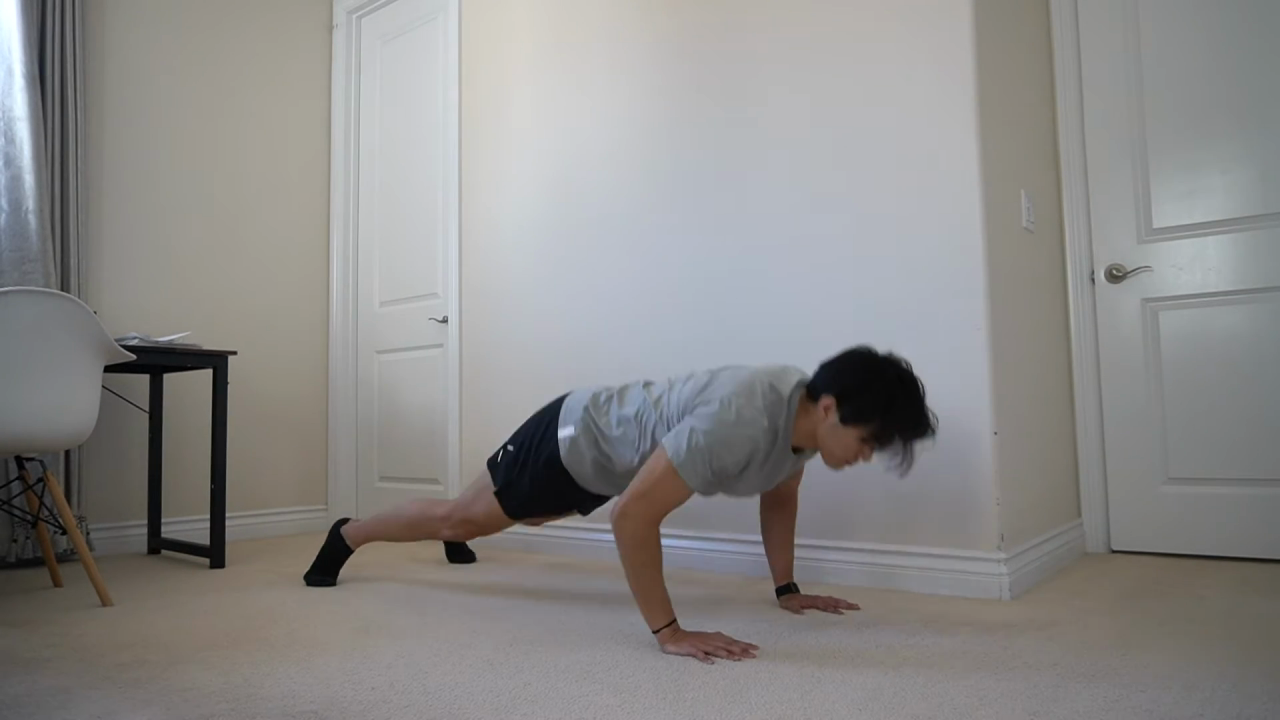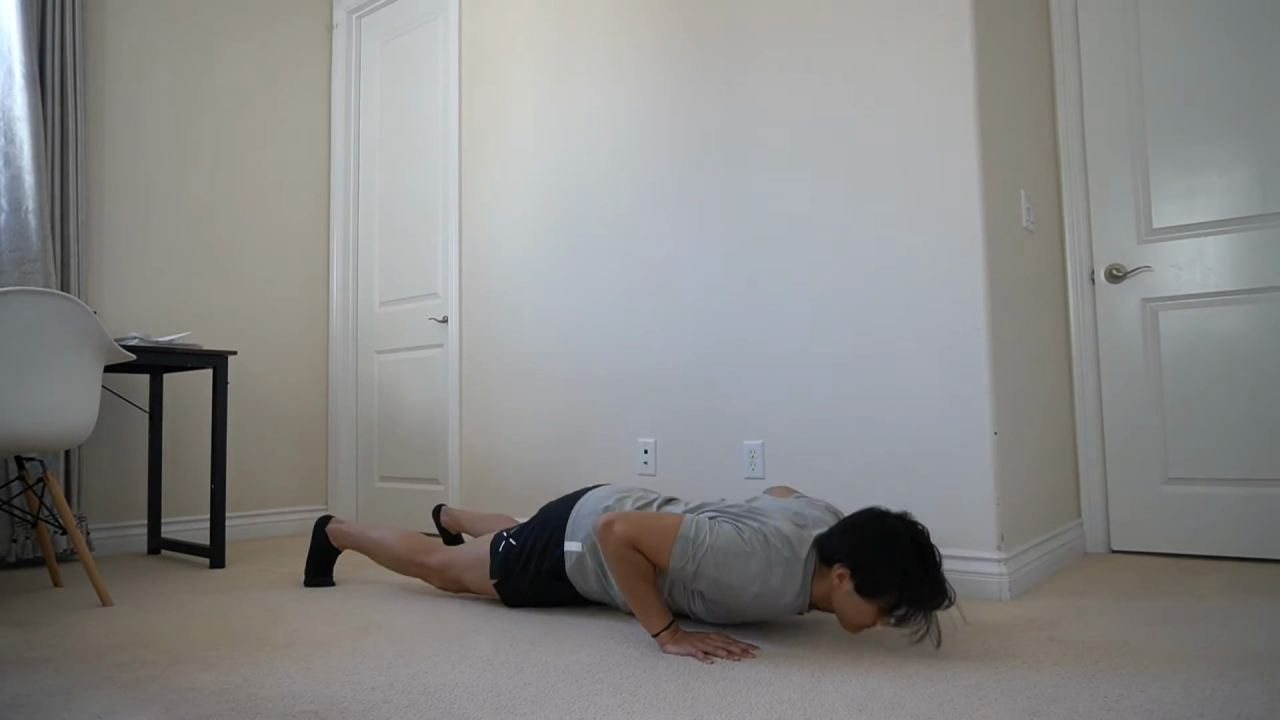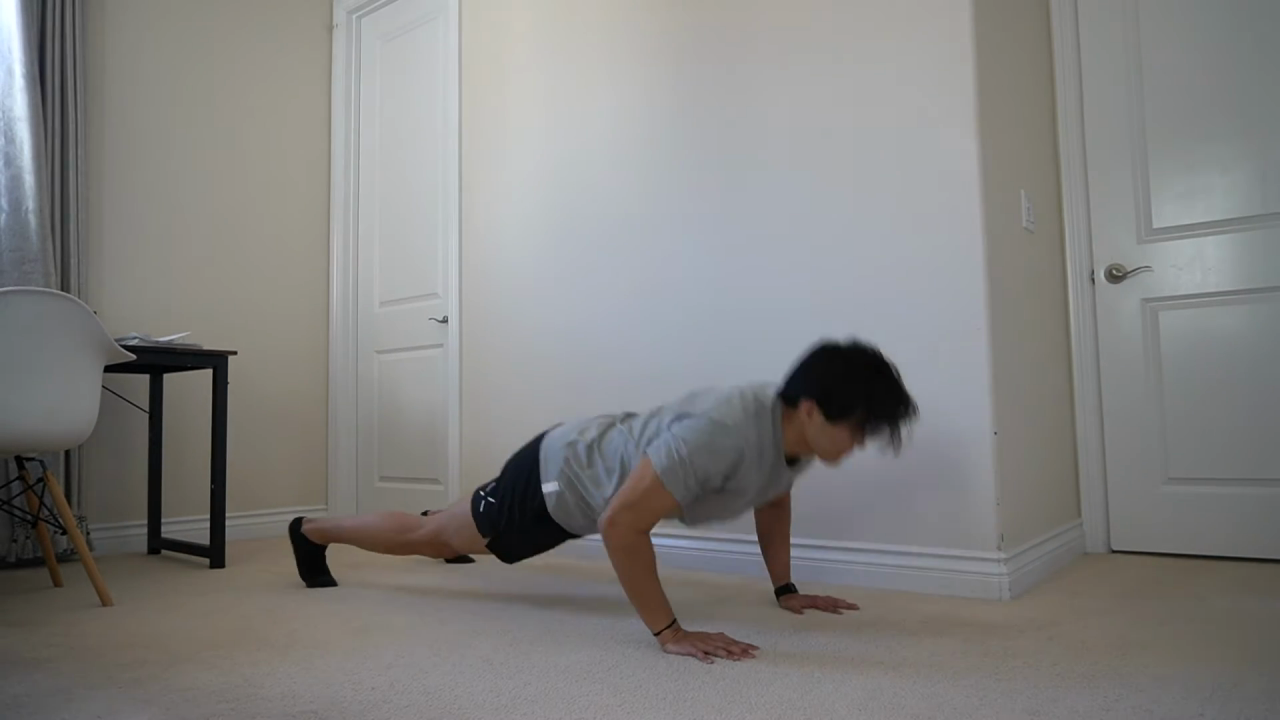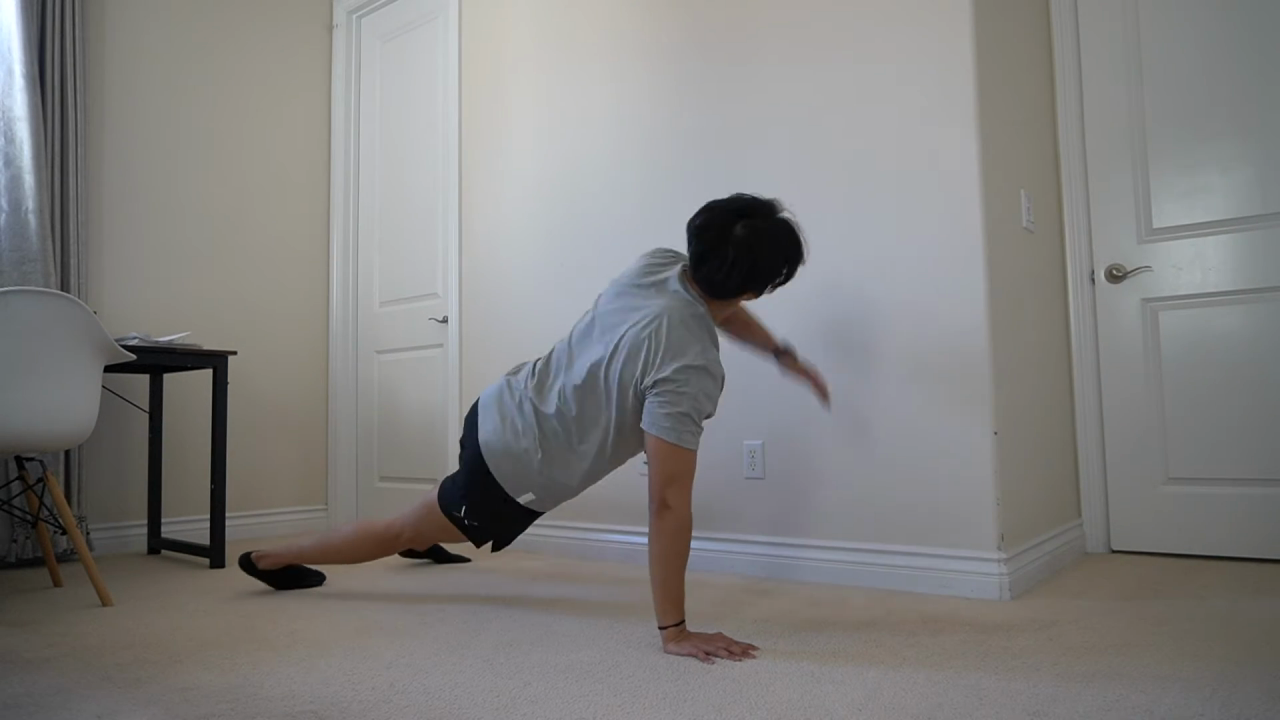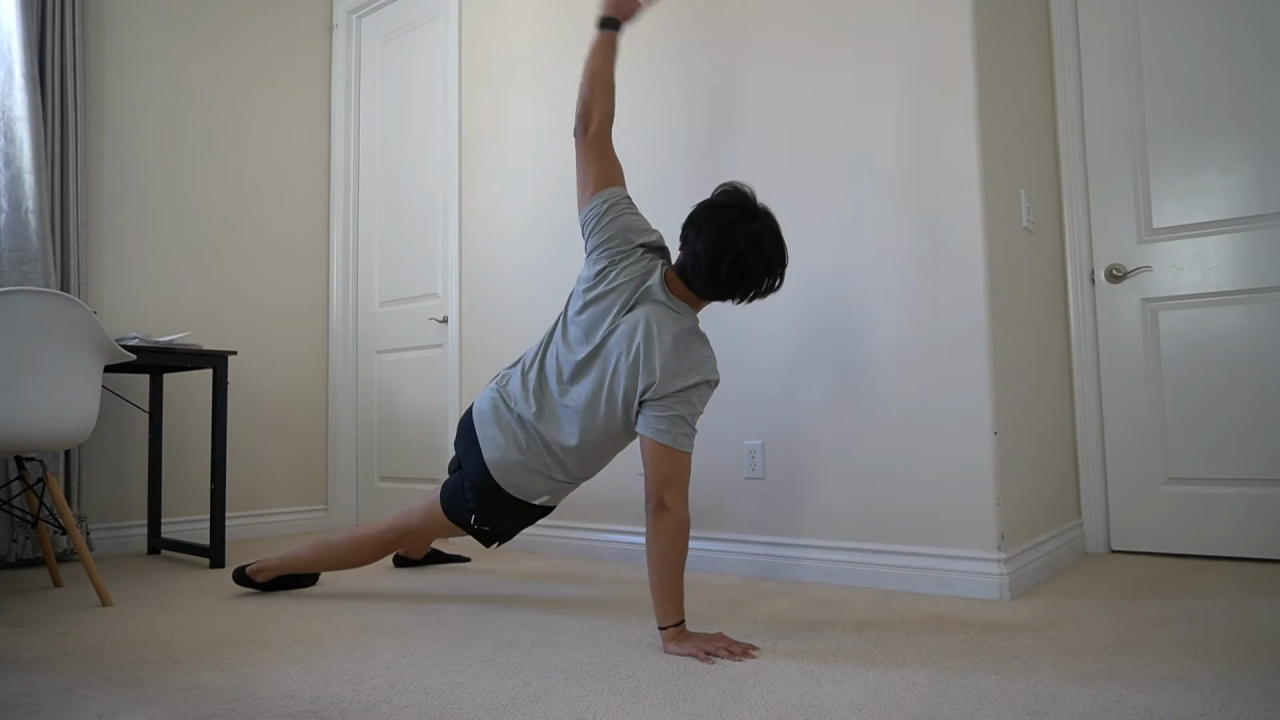
dt=0.4s
person 1, frame 1
left shoulder: (806, 409)
right shoulder: (743, 422)
left elbow: (777, 484)
right elbow: (630, 517)
left wrist: (786, 586)
right wrist: (666, 630)
left hip: (610, 446)
right hip: (576, 437)
left knee: (528, 516)
right knee: (463, 516)
left ankle: (455, 524)
right ankle: (347, 534)
person 1, frame 2
left shoulder: (827, 524)
right shoulder: (758, 569)
left elbow: (778, 491)
right elbow: (615, 532)
left wrist: (797, 601)
right wrist: (669, 631)
left hip: (611, 511)
right hip: (583, 541)
left knee: (516, 534)
right knee: (442, 568)
left ankle: (452, 516)
right ankle: (336, 531)
person 1, frame 3
left shoulder: (789, 431)
right shoulder: (722, 431)
left elbow: (772, 505)
right elbow: (620, 520)
left wrist: (787, 588)
right wrist: (668, 630)
left hip: (587, 461)
right hip: (559, 476)
right knee: (429, 537)
left ankle: (451, 519)
right ankle: (314, 533)
person 1, frame 4
left shoulder: (659, 263)
right shoulder: (691, 367)
left elbow: (712, 307)
right elbow: (669, 501)
left wrist: (782, 352)
right wrist: (673, 630)
left hip: (499, 409)
right hip: (516, 469)
right knee: (408, 528)
left ankle: (422, 542)
right ankle: (271, 559)
person 1, frame 5
left shoulder: (625, 254)
right shoulder: (686, 369)
left elbow: (590, 127)
right elbow: (665, 501)
right wrist: (673, 630)
left hip: (491, 417)
right hip: (518, 480)
right knee: (402, 528)
left ankle: (417, 552)
right ankle: (266, 570)
